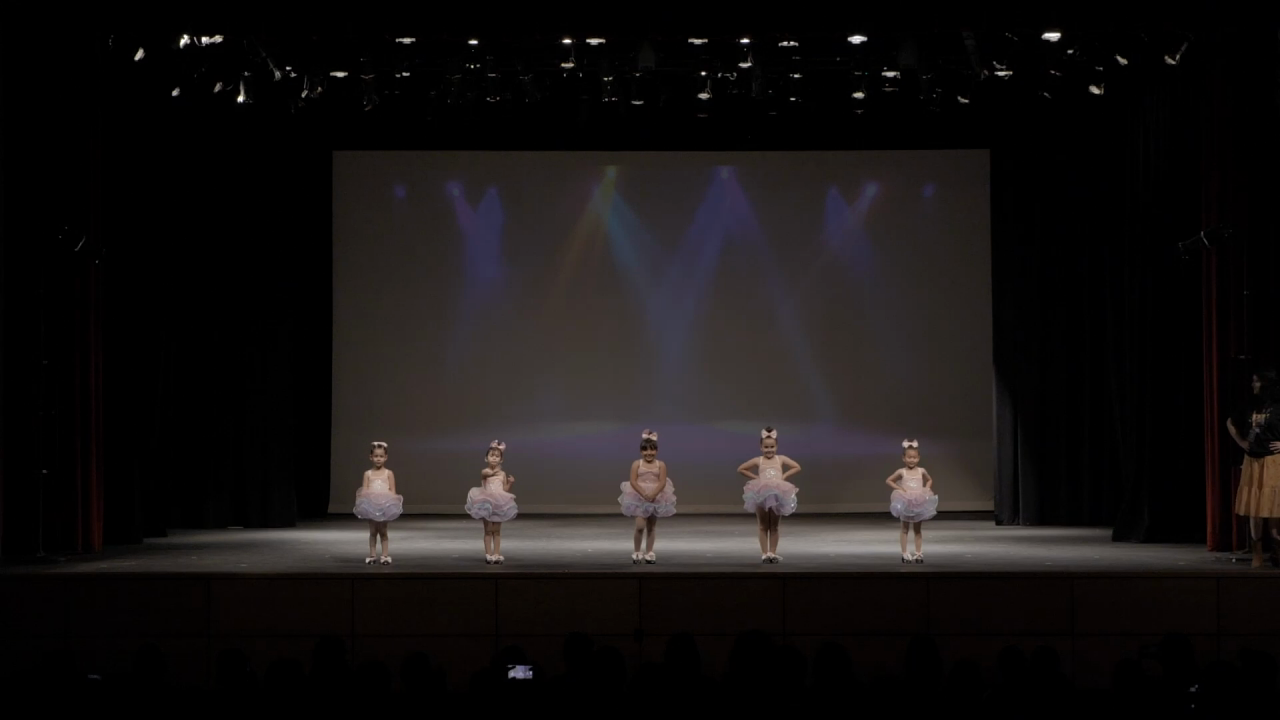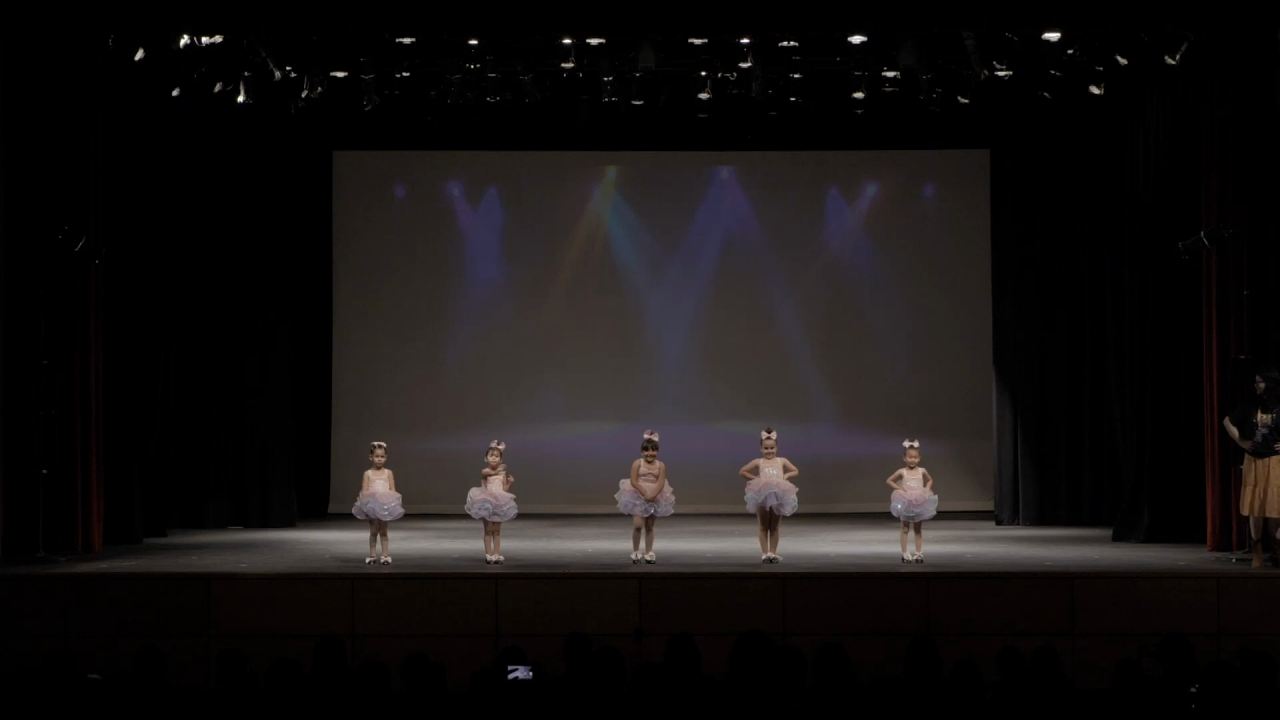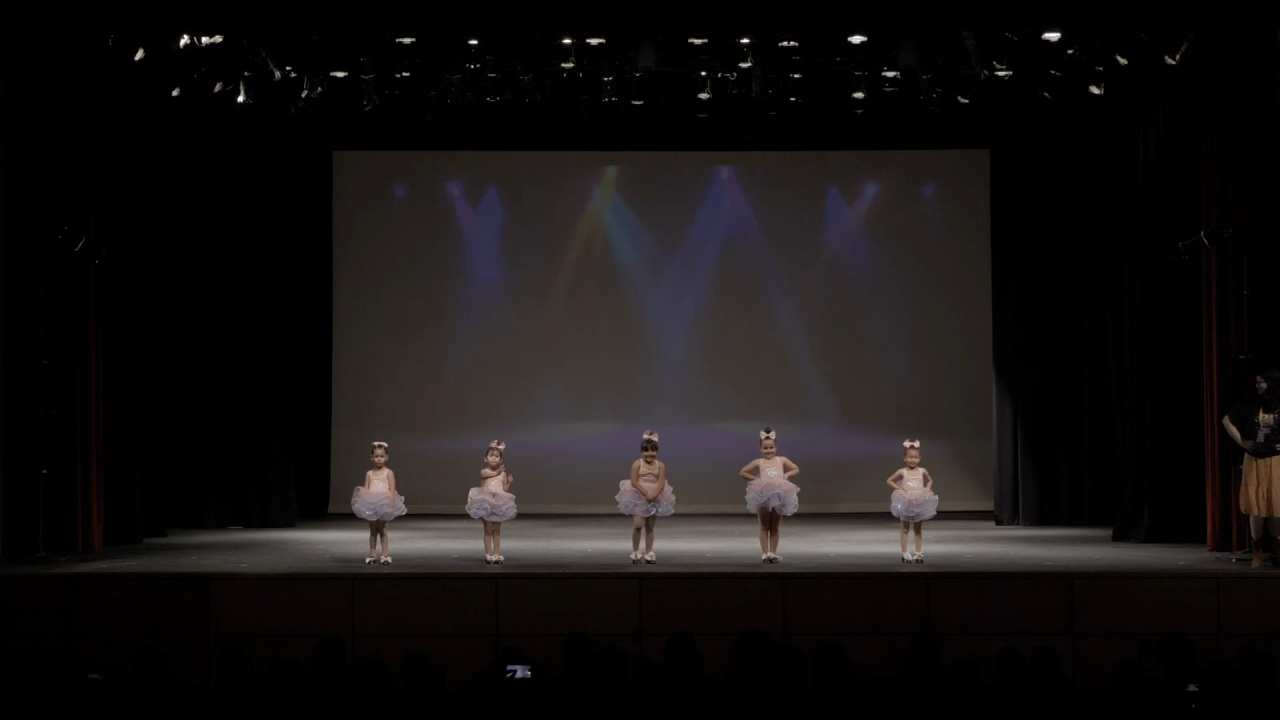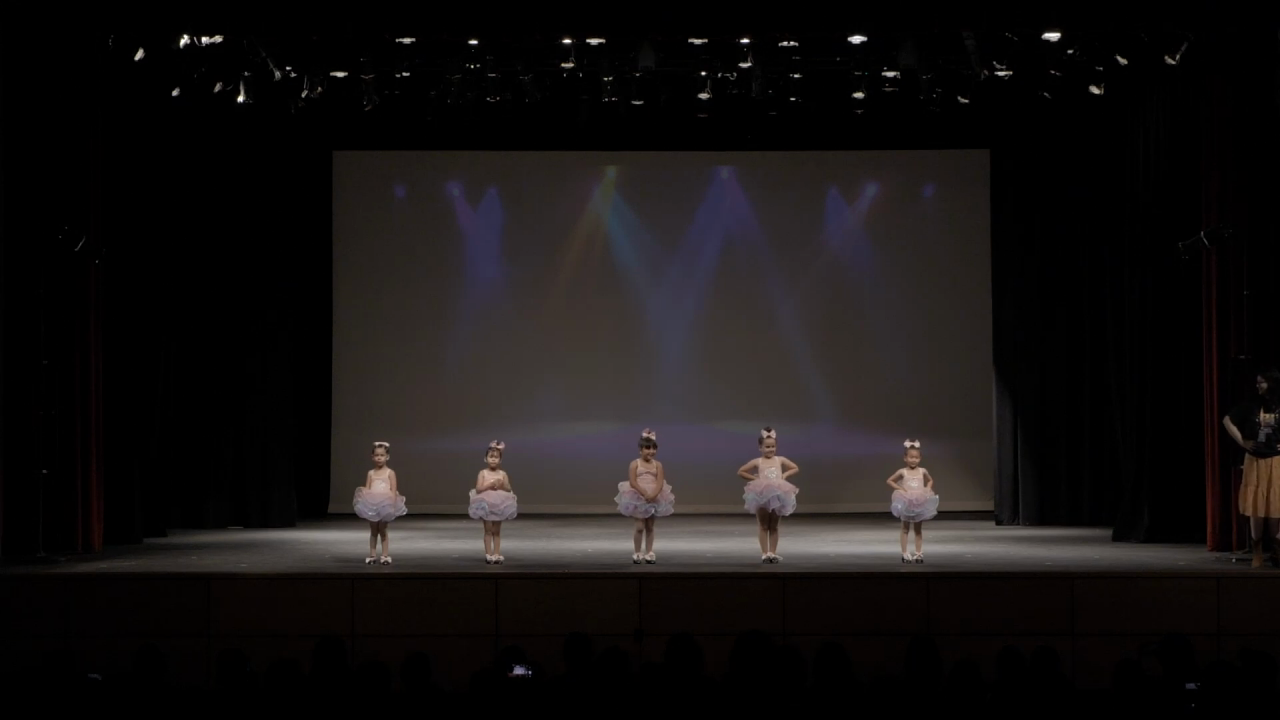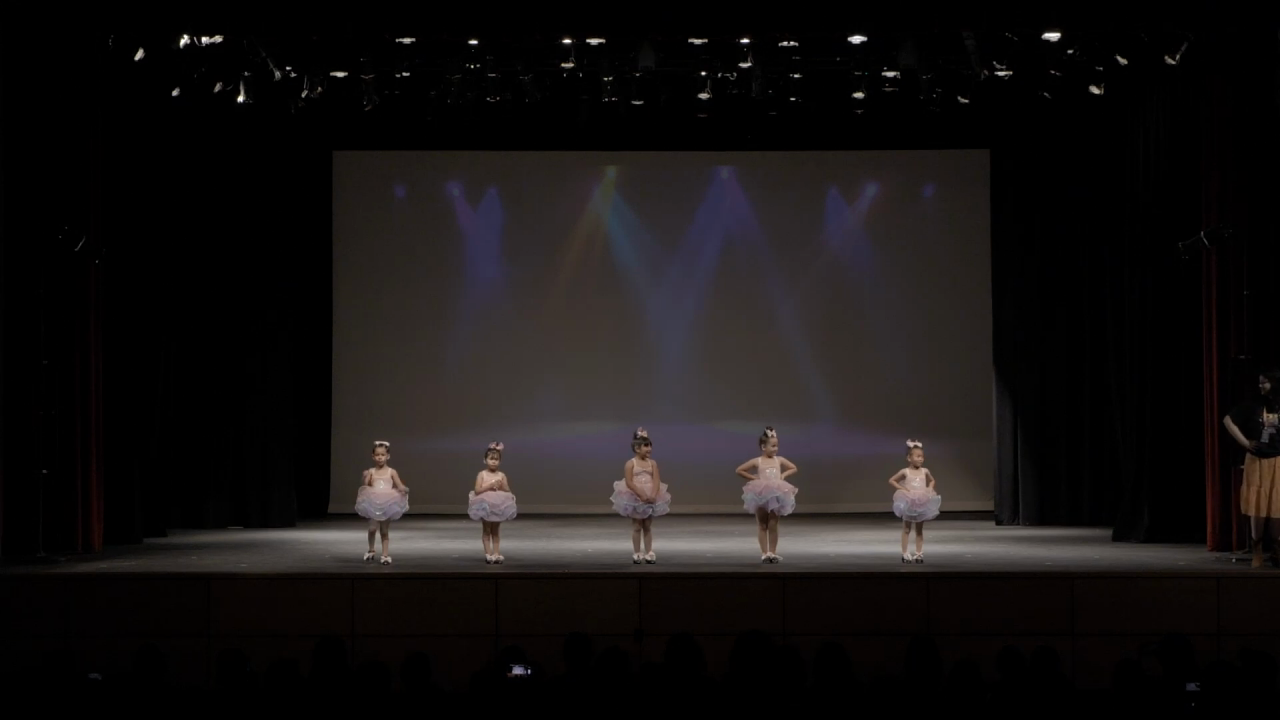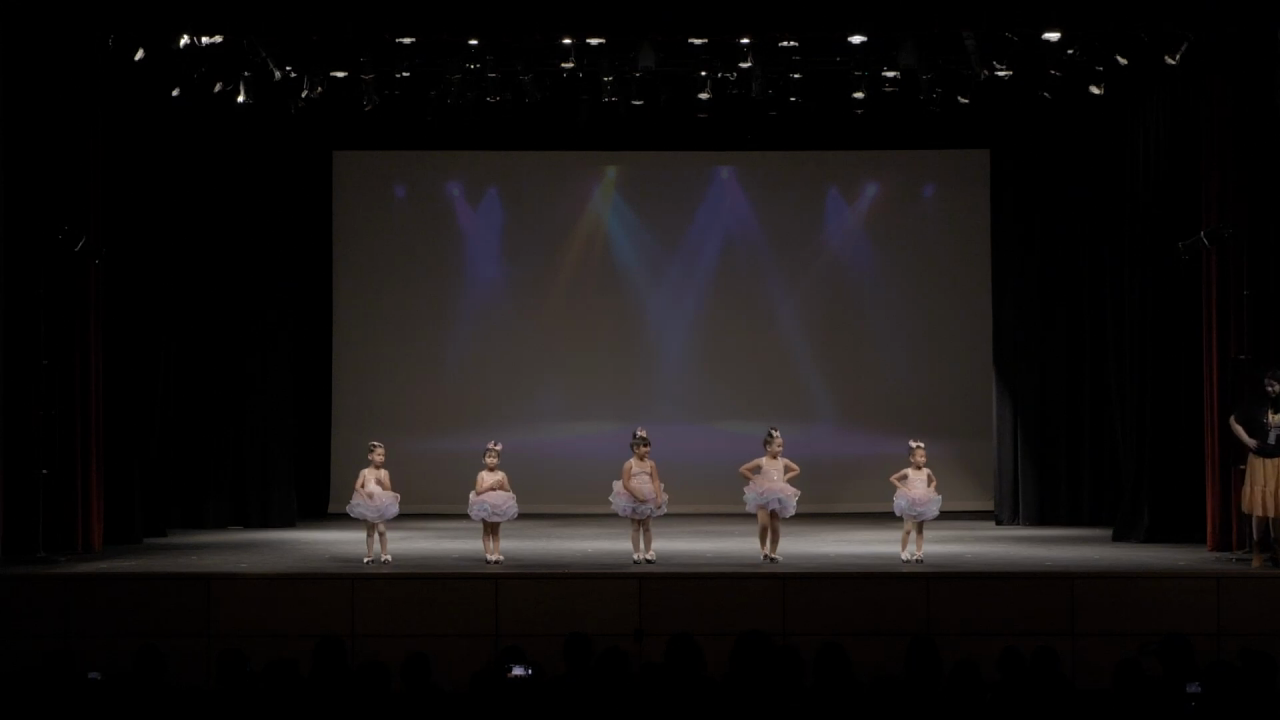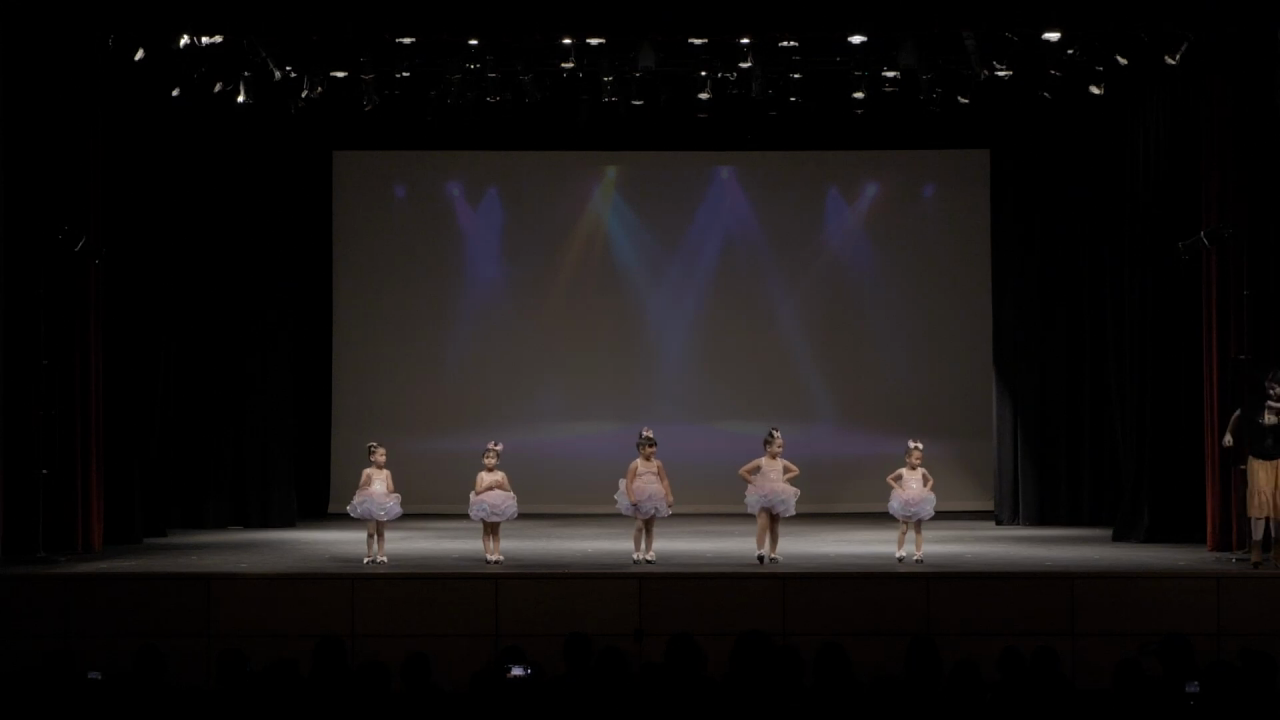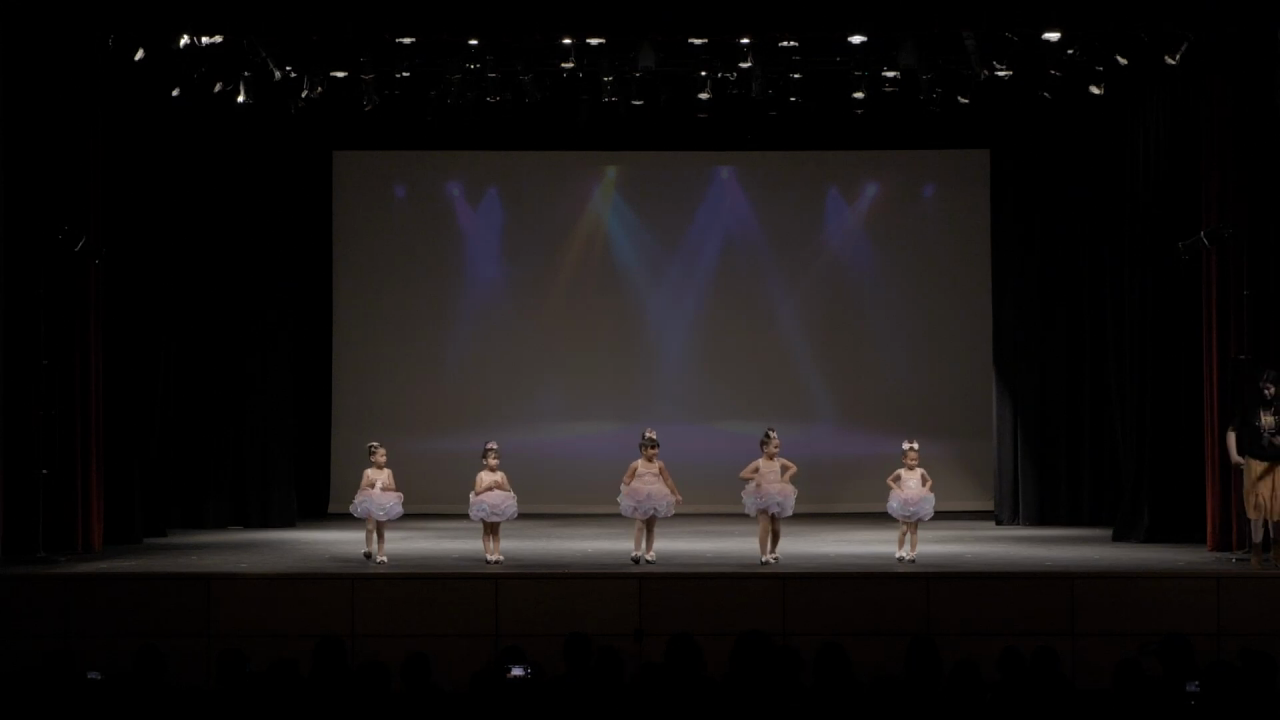
dt=0.4s
person 1, frame 1
right shoulder: (1251, 406)
right elbow: (1230, 423)
right wrist: (1241, 442)
right hip: (1252, 462)
right knee: (1254, 507)
right ankle: (1257, 553)
person 1, frame 2
right shoulder: (1250, 406)
right elbow: (1228, 421)
right wrist: (1241, 442)
right hip: (1253, 463)
right knee: (1254, 507)
right ankle: (1257, 553)
person 1, frame 3
right shoulder: (1250, 405)
right elbow: (1226, 420)
right wrist: (1241, 441)
right hip: (1254, 462)
right knee: (1255, 507)
right ankle: (1258, 553)
person 1, frame 4
right shoulder: (1251, 405)
right elbow: (1227, 420)
right wrist: (1242, 441)
right hip: (1254, 461)
right knee: (1255, 507)
right ankle: (1257, 552)
person 1, frame 5
right shoulder: (1252, 405)
right elbow: (1228, 420)
right wrist: (1243, 441)
right hip: (1256, 461)
right knee: (1256, 506)
right ankle: (1257, 552)
person 1, frame 6
right shoulder: (1255, 404)
right elbow: (1233, 420)
right wrist: (1247, 440)
right hip: (1259, 459)
right knee: (1259, 505)
right ankle: (1258, 552)
person 1, frame 7
right shoulder: (1256, 404)
right elbow: (1238, 415)
right wrist: (1229, 434)
right hip: (1258, 461)
right knee: (1260, 503)
right ankle: (1256, 551)
person 1, frame 8
right shoulder: (1250, 408)
right elbow: (1232, 432)
right wrist: (1233, 454)
right hip: (1255, 464)
right knee: (1259, 505)
right ankle: (1256, 553)
